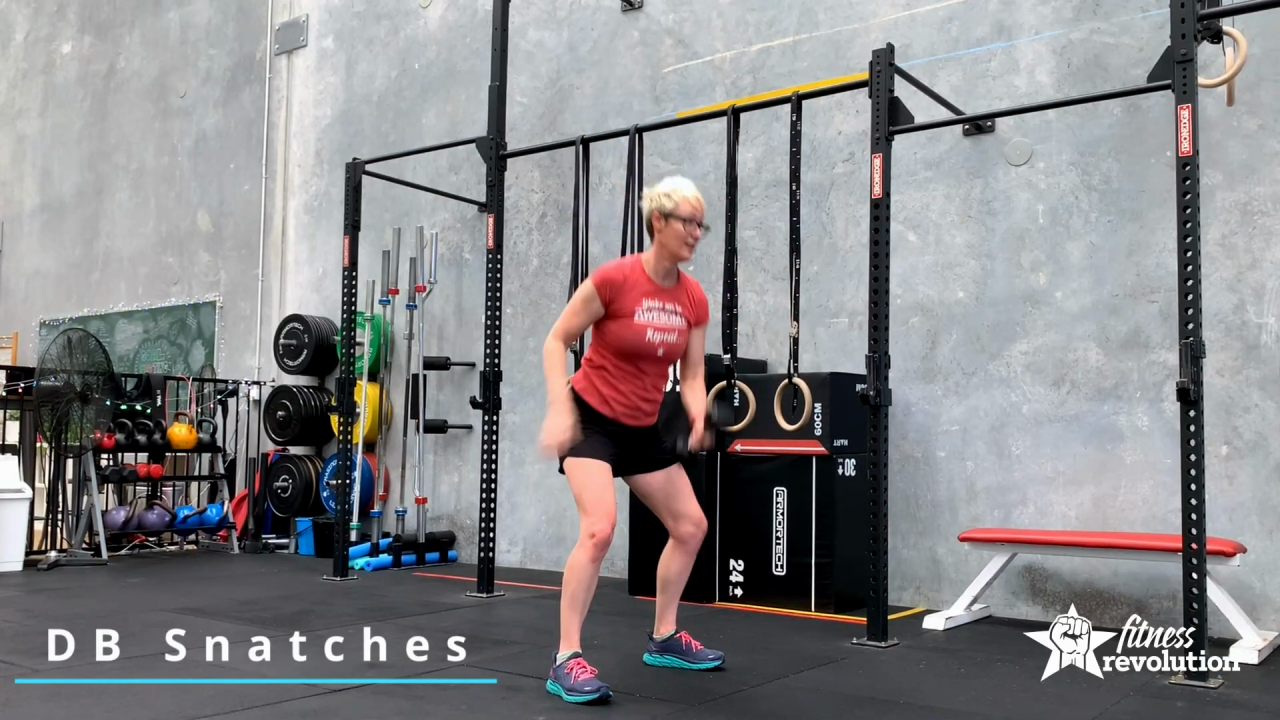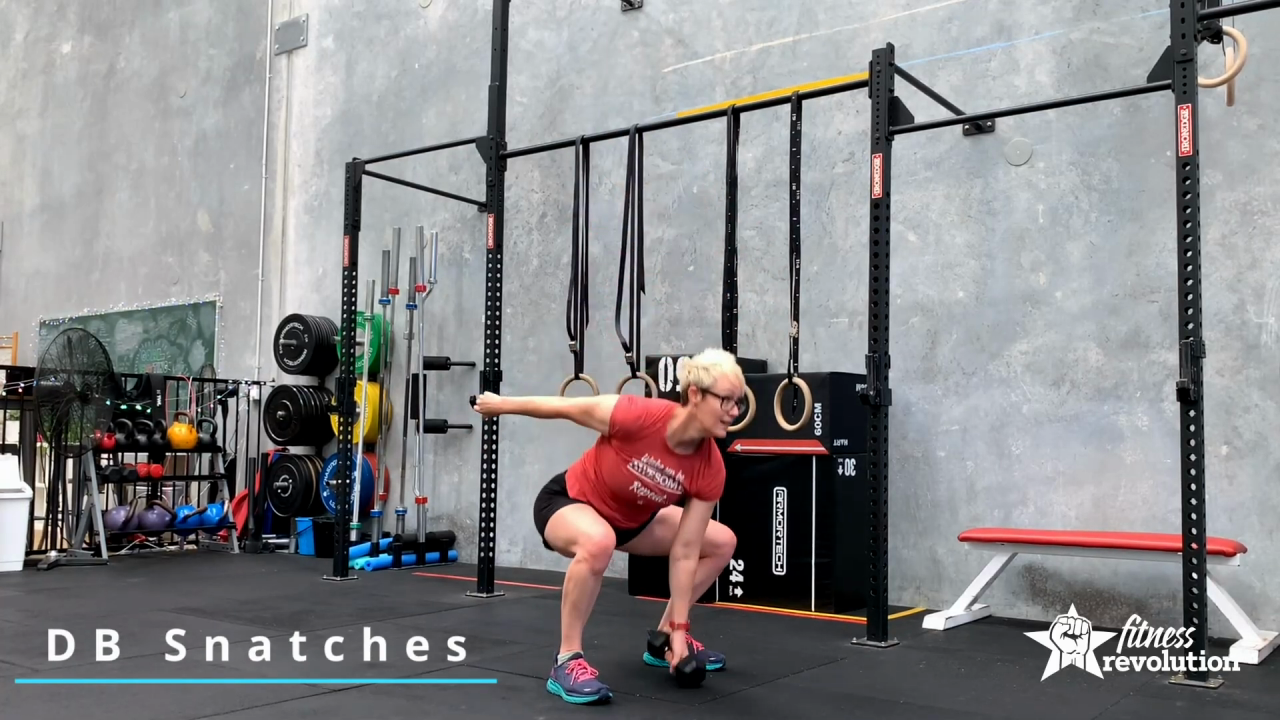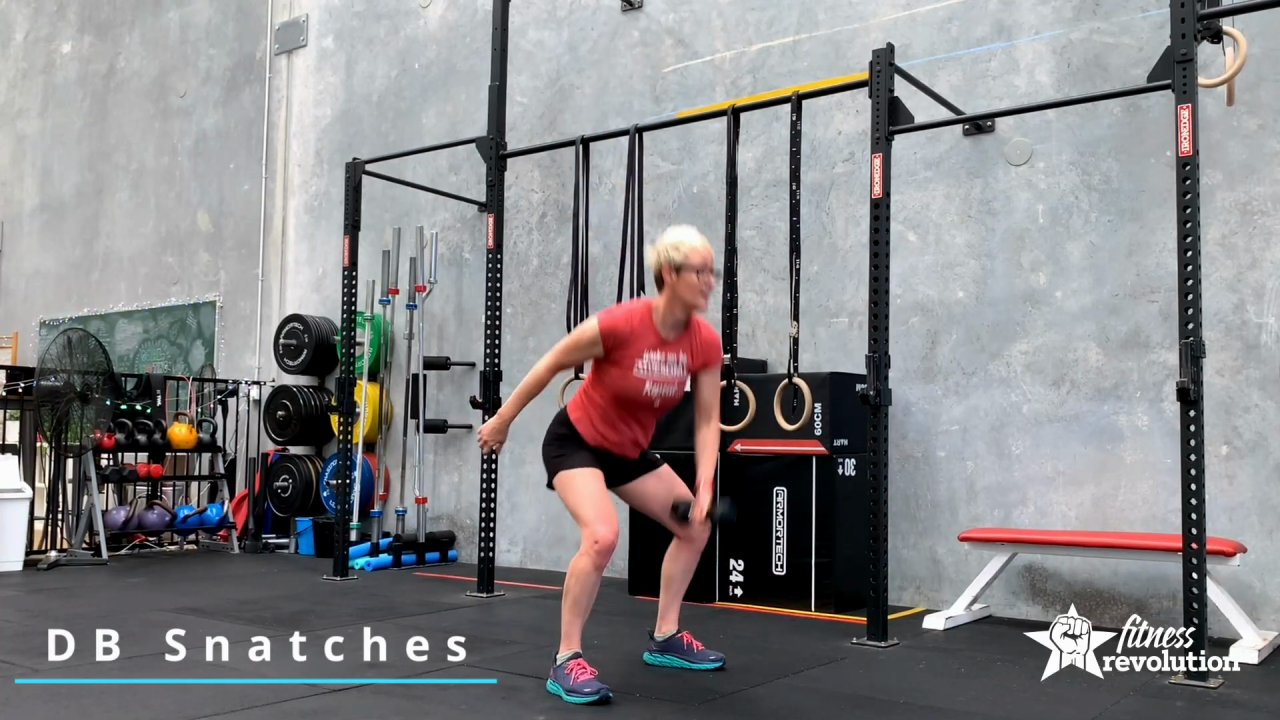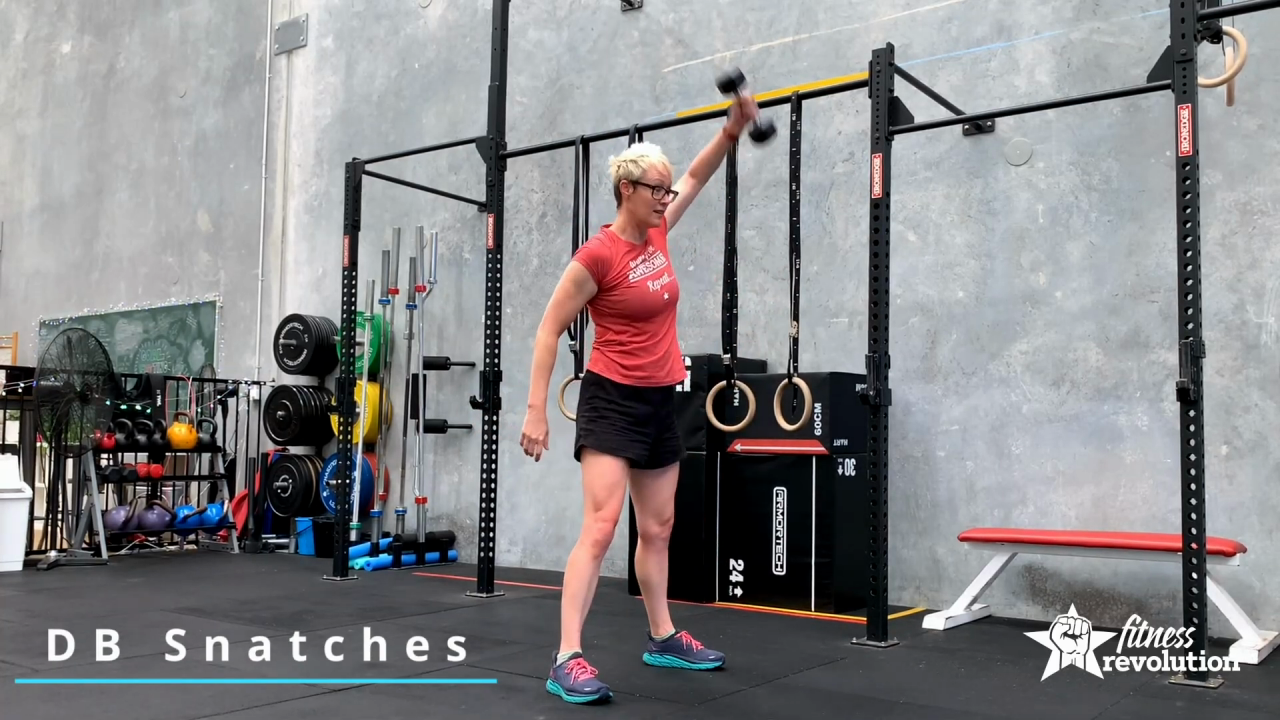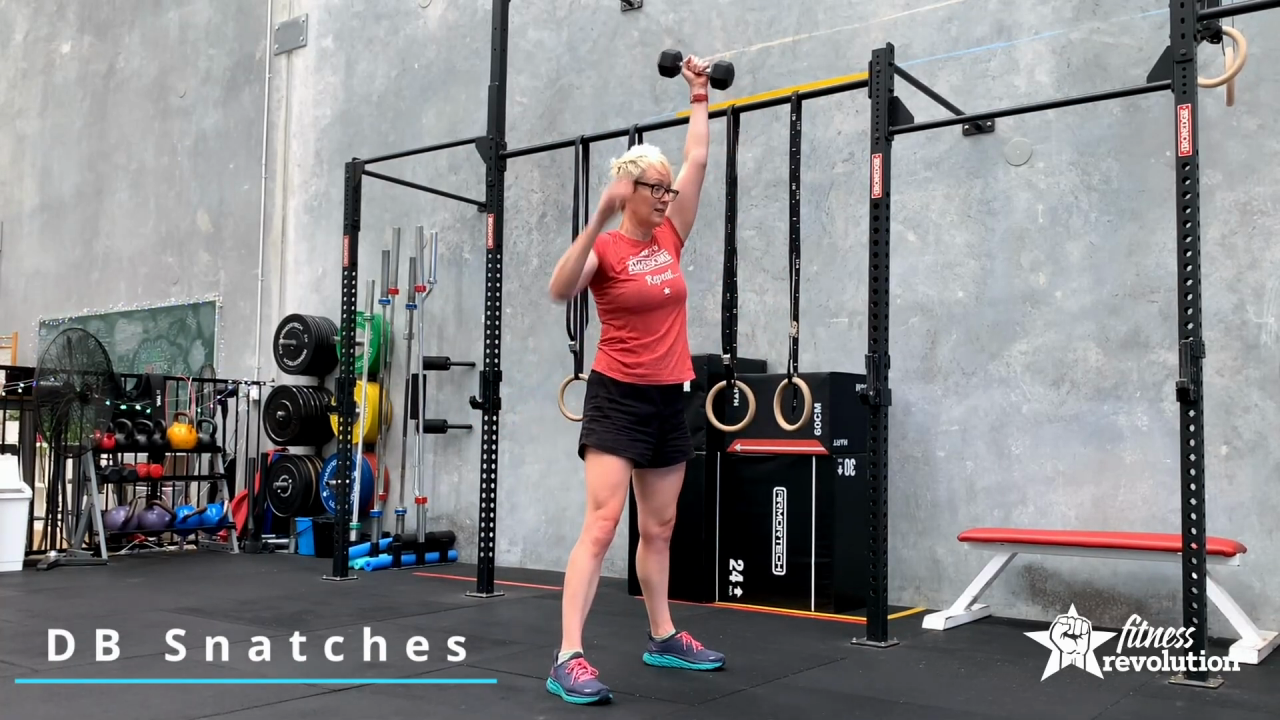
dt=0.4s
person 1, frame 1
left shoulder: (694, 297)
right shoulder: (614, 278)
left elbow: (692, 376)
right elbow: (558, 340)
left wrist: (700, 418)
right wrist: (560, 408)
left hip: (645, 429)
right hip: (593, 421)
left knee: (690, 526)
right knee: (599, 530)
left ankle: (664, 638)
right ankle: (568, 659)
person 1, frame 2
left shoulder: (709, 470)
right shoulder: (635, 416)
left elbow: (685, 551)
right elbow: (564, 407)
left wrist: (678, 627)
right wrist: (501, 404)
right hip: (566, 502)
left knee: (722, 543)
right knee: (598, 542)
left ankle: (663, 638)
right ankle: (568, 660)
person 1, frame 3
left shoulder: (705, 341)
right shoulder: (616, 325)
left elbow: (707, 428)
right elbow: (550, 367)
left wrist: (704, 493)
right wrist: (501, 421)
left hip: (631, 452)
right hip: (575, 444)
left knee: (695, 525)
right knee: (602, 536)
left ankle: (666, 636)
right ankle: (567, 658)
person 1, frame 4
left shoulder: (656, 233)
right shoulder: (596, 255)
left elbow: (698, 173)
right elbow: (549, 330)
left wrist: (733, 126)
right wrist: (535, 408)
left hip: (660, 401)
right hip: (610, 401)
left knee: (657, 529)
right knee: (600, 528)
left ankle: (662, 637)
right ankle: (566, 660)
person 1, frame 5
left shoulder: (669, 240)
right shoulder: (604, 246)
left elbow: (698, 162)
right elbow: (560, 289)
left wrist: (698, 97)
right wrist: (593, 233)
left hip: (667, 401)
right hip: (617, 398)
left knee: (659, 529)
right knee: (600, 528)
left ankle: (662, 637)
right ankle: (568, 659)
